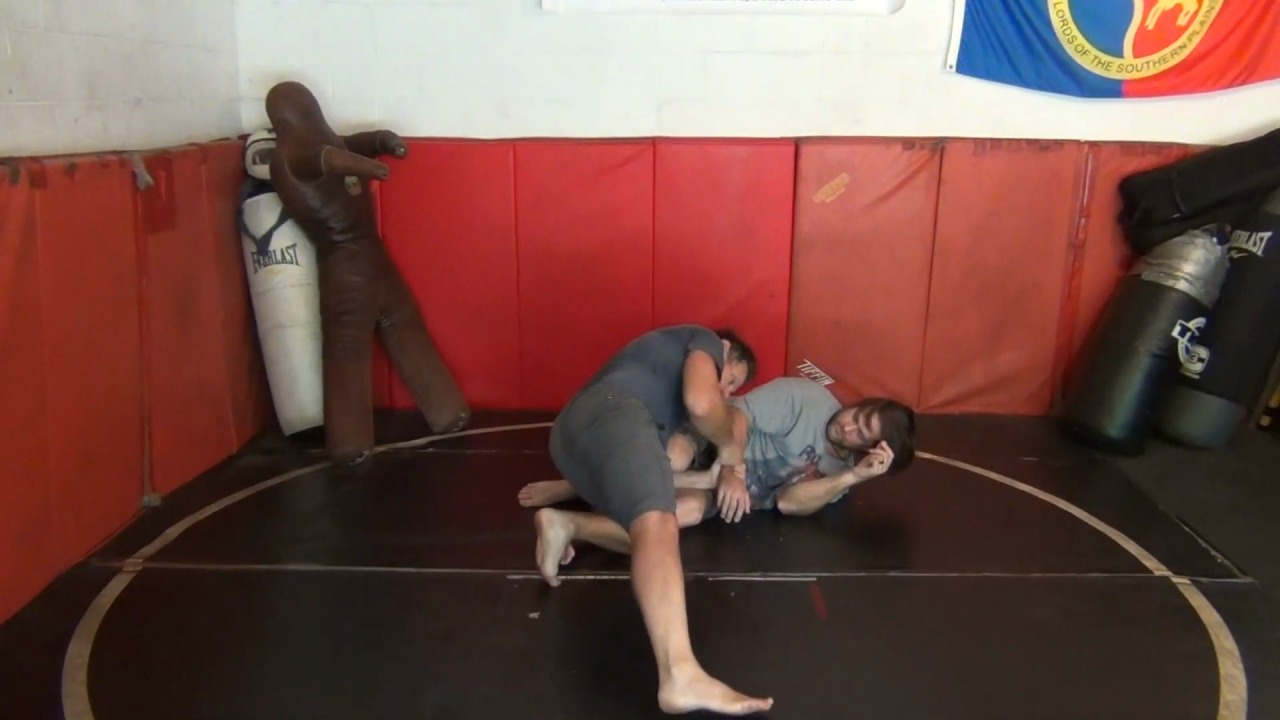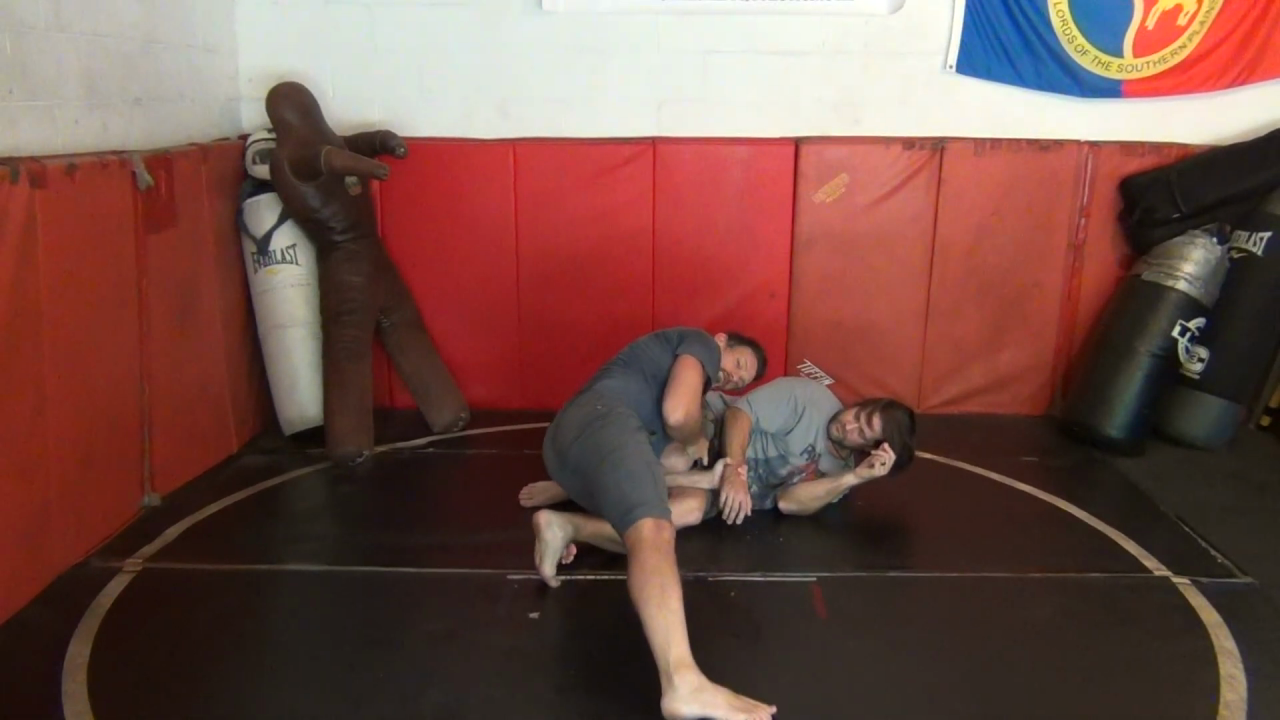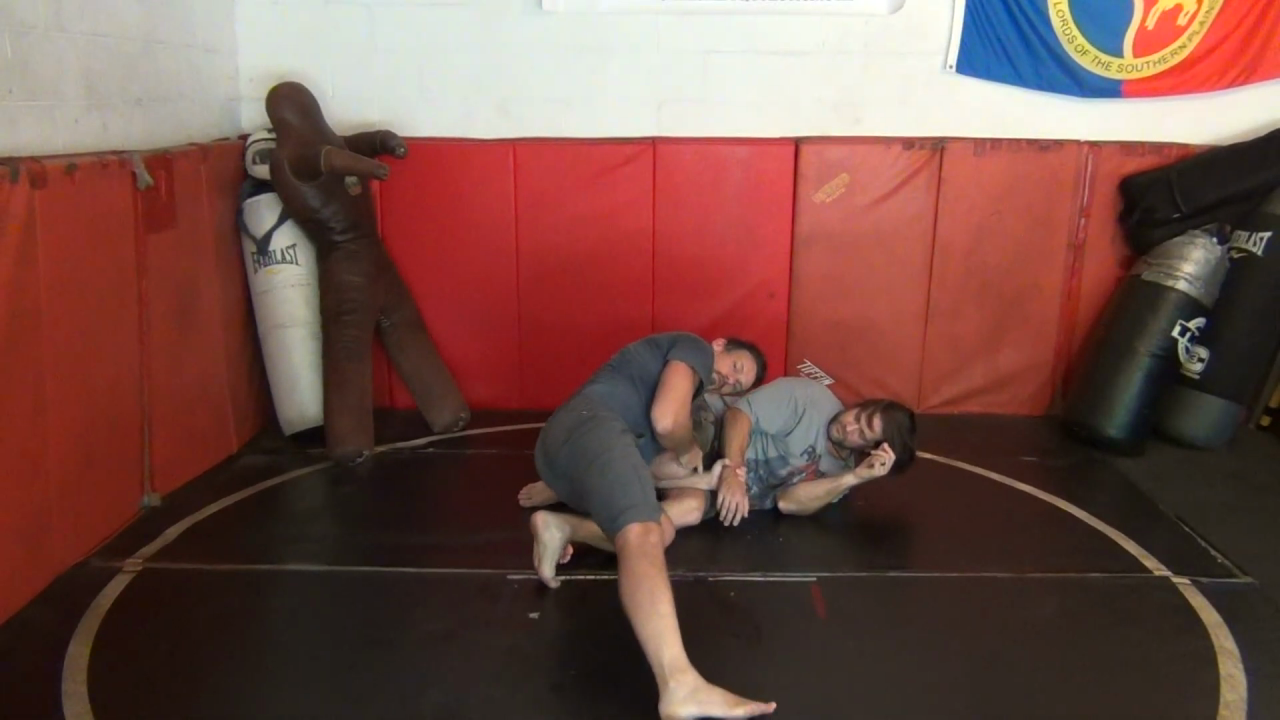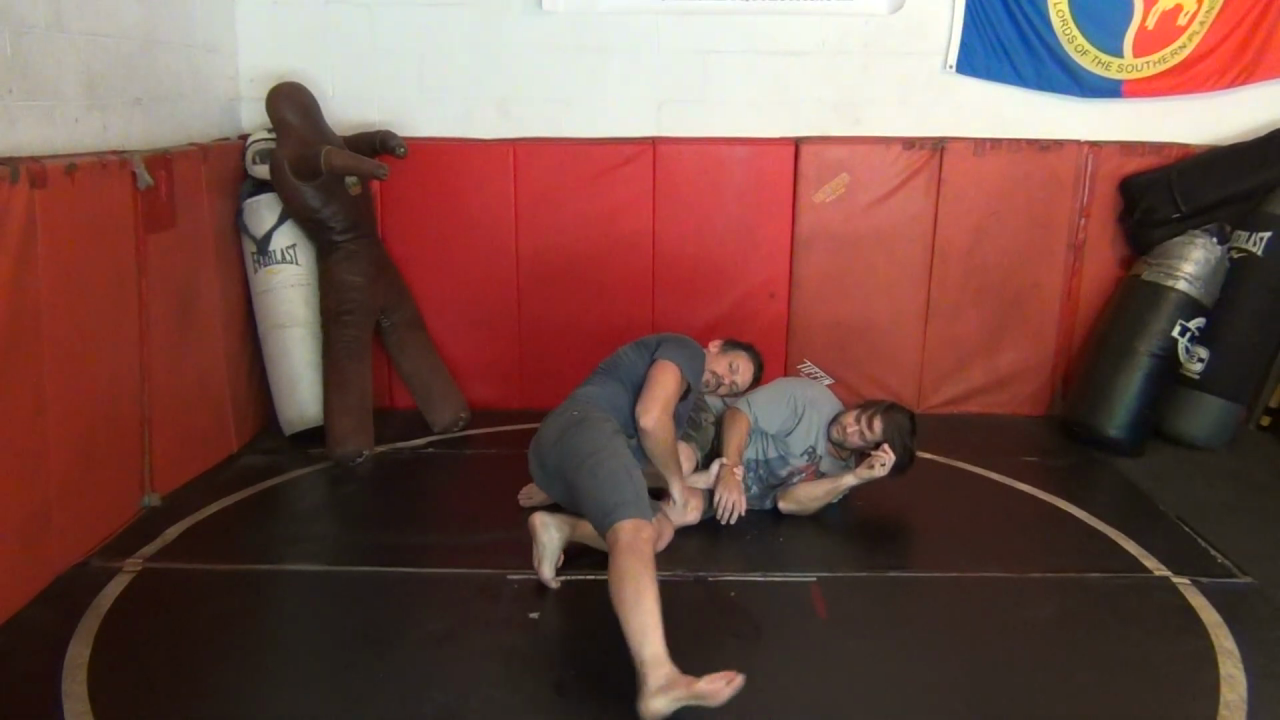
dt=0.2s
person 1, frame 1
left shoulder: (668, 355)
right shoulder: (703, 341)
right elbow: (700, 403)
right wrist: (729, 443)
left hip: (567, 431)
right hip: (613, 413)
left knee: (649, 526)
right knee: (657, 526)
left ankle: (565, 525)
right ankle: (682, 676)
person 1, frame 2
left shoulder: (667, 359)
right shoulder: (700, 343)
right elbow: (678, 412)
right wrist: (696, 441)
left hip: (561, 439)
right hip: (603, 421)
left knee: (656, 529)
right knee: (652, 534)
left ankle: (563, 525)
right ankle: (684, 685)
person 1, frame 3
left shoulder: (671, 371)
right shoulder: (693, 348)
right elbow: (666, 421)
right wrist: (688, 451)
left hip: (555, 442)
right hip: (591, 425)
left knee: (662, 530)
right knee: (641, 537)
left ankle: (560, 526)
right ankle: (680, 686)
person 1, frame 4
right shoulder: (684, 350)
right elbow: (650, 418)
right wrist: (674, 478)
left hip: (549, 449)
right hip: (584, 427)
left knee: (660, 530)
right knee: (635, 533)
left ankle: (559, 526)
right ankle: (660, 680)
person 2, frame 1
left shoulder: (326, 144)
right shoulder: (290, 157)
right elbow: (309, 159)
left wrist: (383, 139)
right wrist: (339, 160)
left hip: (371, 256)
right hip: (345, 266)
left knee: (407, 332)
right knee: (348, 350)
left ankle: (448, 415)
right ankle: (351, 444)
person 2, frame 2
left shoulder: (326, 144)
right shoulder: (291, 156)
right elbow: (309, 158)
left wrist: (382, 139)
right wrist: (339, 160)
left hip: (370, 256)
right hip: (345, 266)
left knee: (406, 331)
right knee: (348, 349)
right ankle: (351, 445)
person 2, frame 3
left shoulder: (326, 144)
right shoulder: (291, 156)
right elbow: (310, 158)
left wrist: (383, 140)
right wrist: (340, 160)
left hip: (370, 256)
right hip: (346, 266)
left knee: (407, 331)
right knee: (348, 350)
left ankle: (447, 415)
right ankle: (377, 436)
person 2, frame 4
left shoulder: (326, 144)
right shoulder: (292, 156)
right elbow: (311, 158)
left wrist: (383, 140)
right wrist: (340, 160)
left hip: (371, 256)
right hip: (346, 266)
left knee: (407, 331)
right knee: (348, 350)
left ankle: (448, 414)
right ankle: (367, 439)
person 3, frame 1
left shoulder: (840, 470)
right shoulder: (809, 397)
left elbow: (789, 502)
right elbow: (736, 415)
left wrist: (856, 477)
right wrist: (733, 470)
left hip: (740, 489)
left knee: (691, 510)
right knee: (673, 460)
left ankle: (568, 523)
right ankle: (572, 489)
person 3, frame 2
left shoulder: (839, 472)
right shoulder: (811, 397)
left elbow: (789, 502)
right elbow: (739, 414)
left wrist: (857, 478)
right wrist: (734, 470)
left hip: (735, 487)
left knee: (690, 509)
right knee: (675, 462)
person 3, frame 3
left shoulder: (842, 470)
right shoulder: (810, 397)
left elbow: (787, 501)
right elbow: (739, 414)
left wrist: (856, 477)
right wrist: (731, 471)
left knee: (689, 509)
person 3, frame 4
left shoulder: (840, 473)
right shoulder: (811, 398)
left elbow: (787, 502)
right elbow: (739, 414)
left wrist: (856, 477)
right wrist: (729, 470)
left hip: (736, 490)
left knee: (689, 510)
